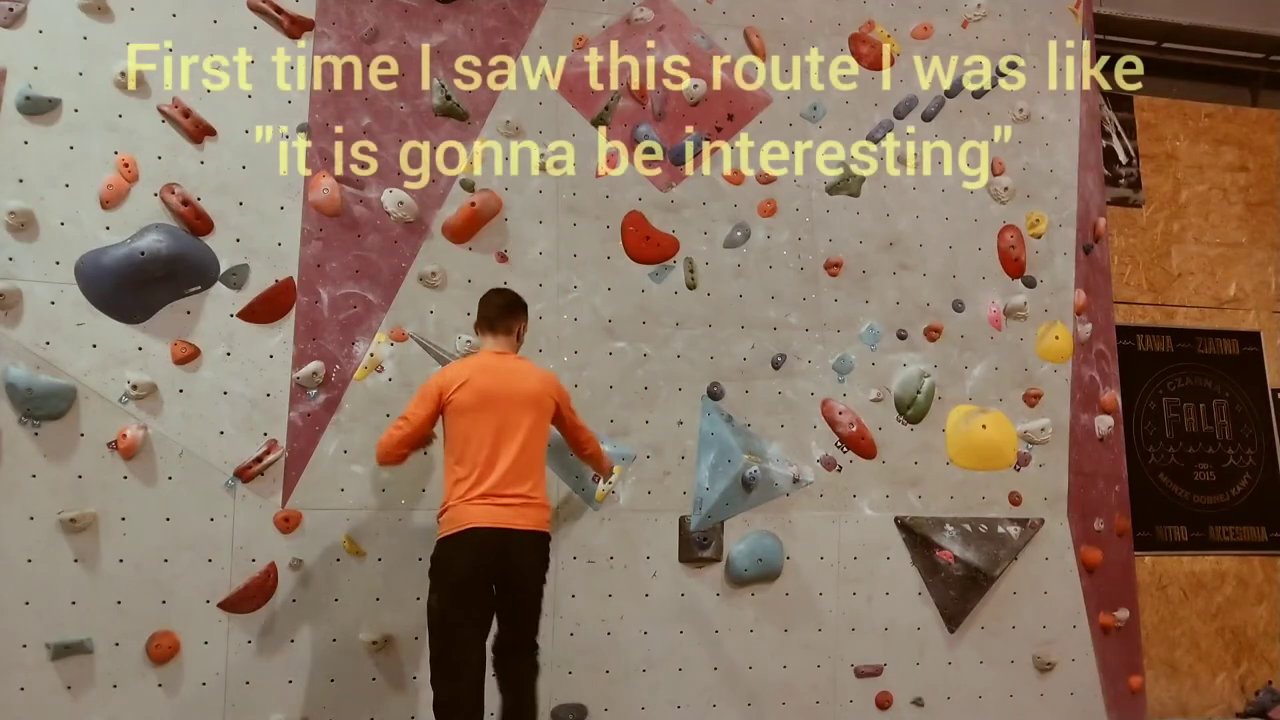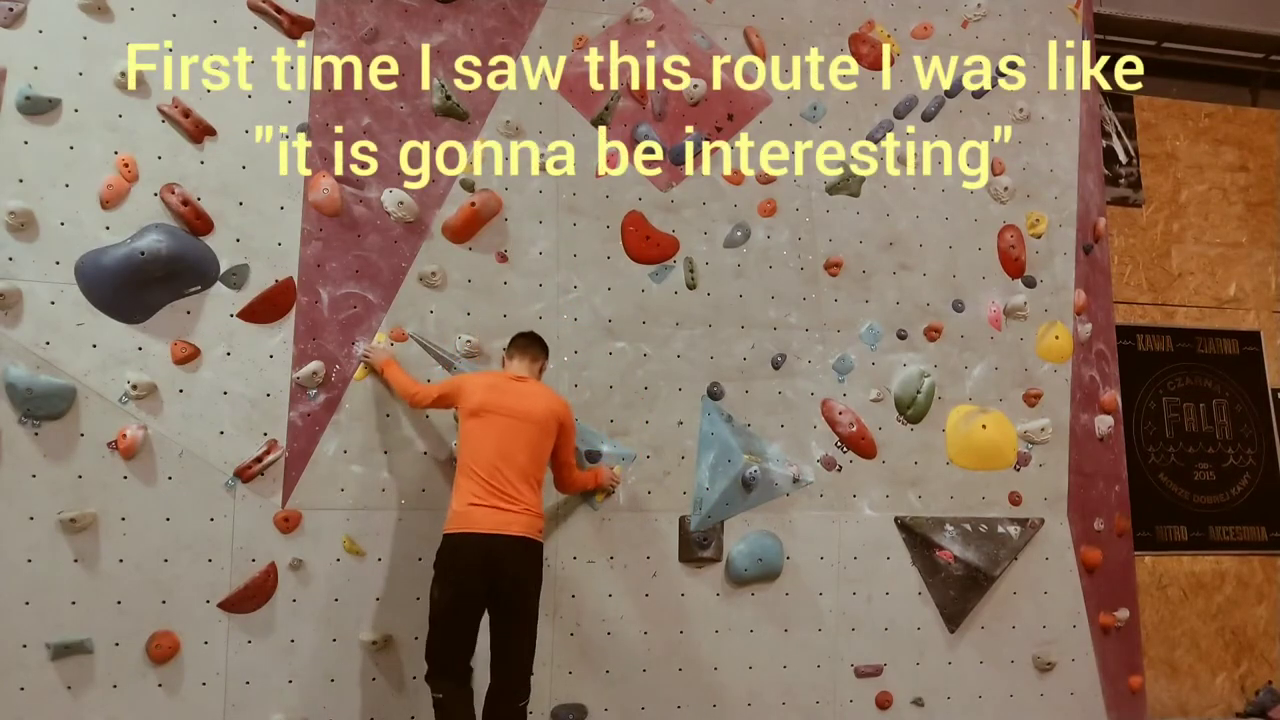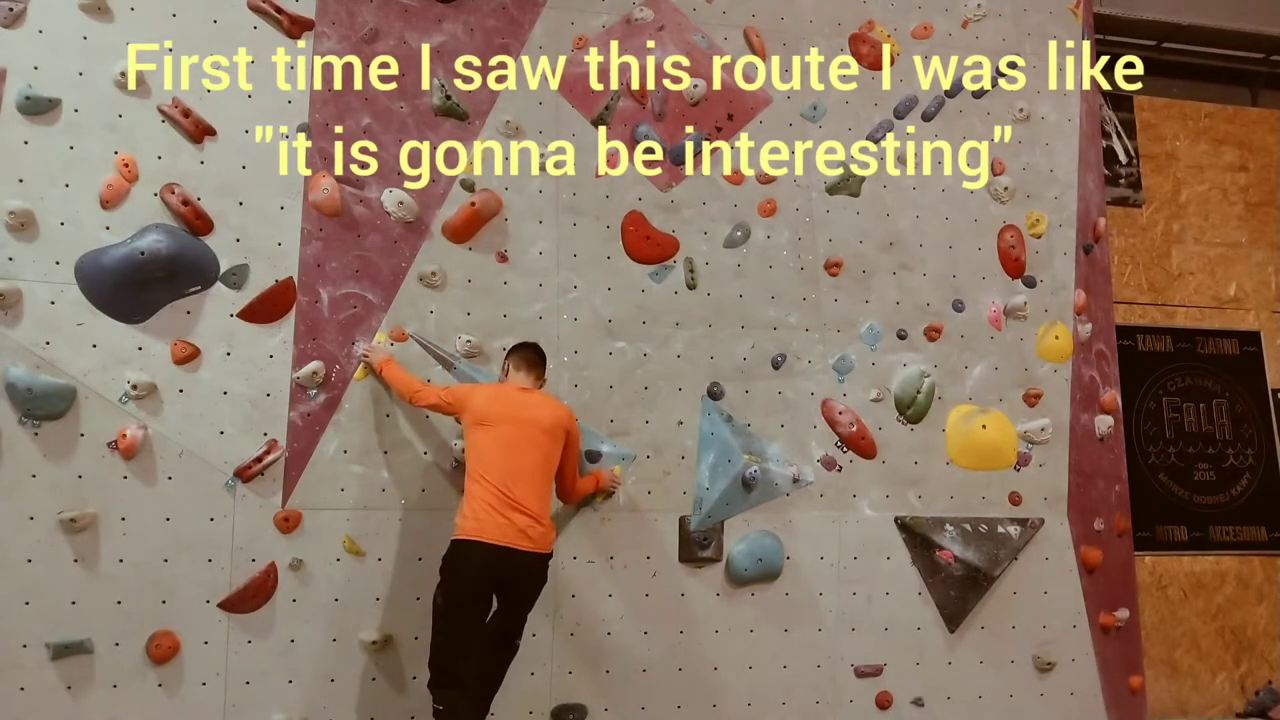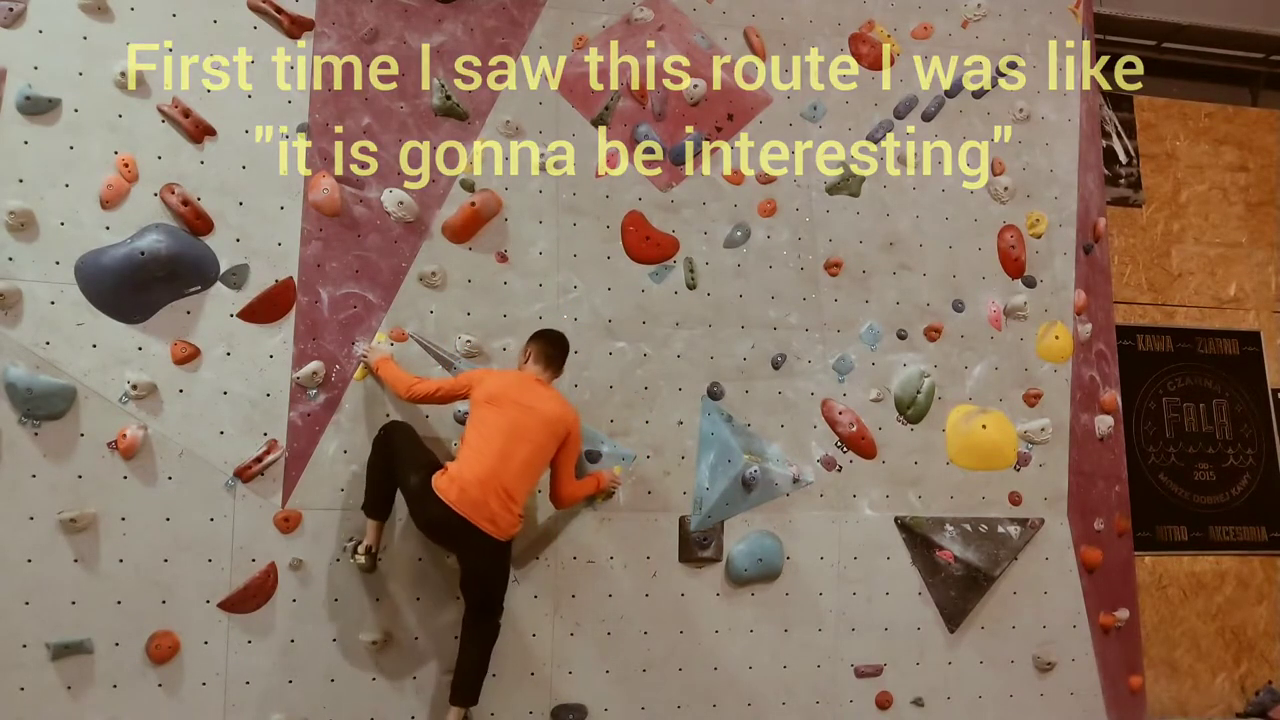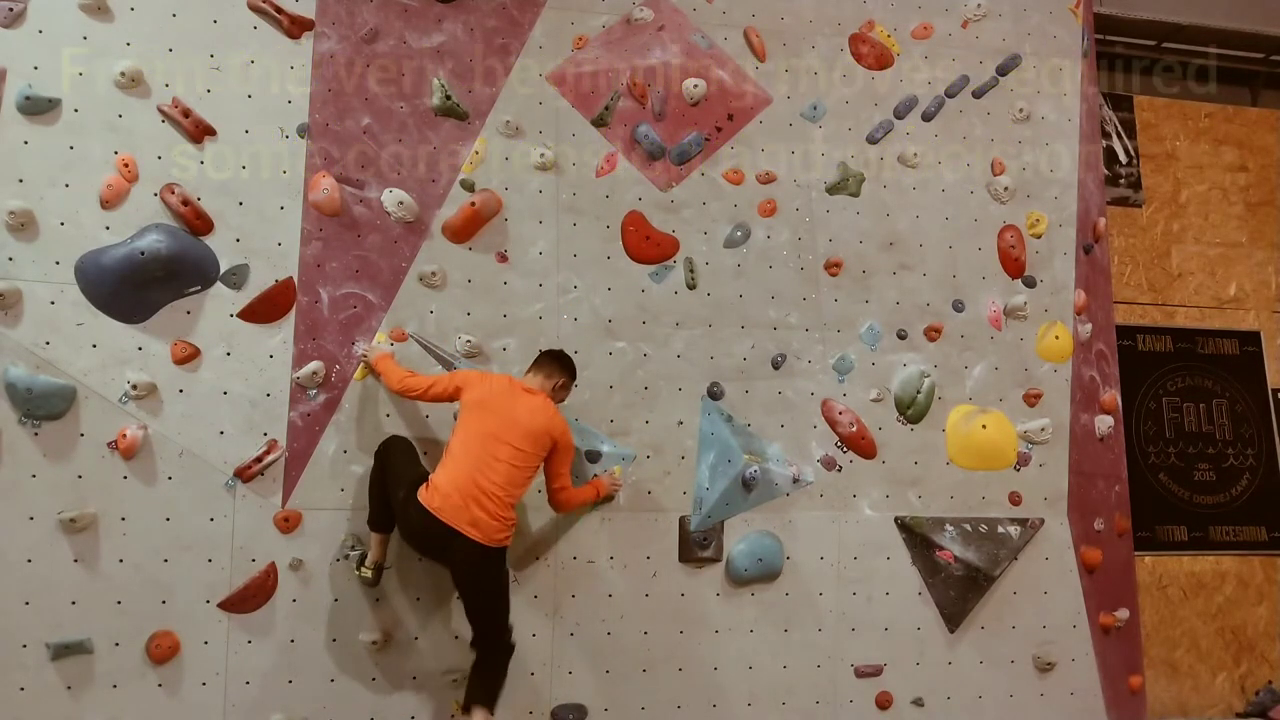
dt=1s
person 1, frame 1
left shoulder: (449, 379)
right shoulder: (545, 383)
left elbow: (387, 452)
right elbow: (583, 443)
left wrist: (423, 437)
right wrist: (603, 464)
left hip: (464, 536)
right hip: (528, 535)
left knee: (458, 675)
right knee: (518, 655)
person 1, frame 2
left shoulder: (470, 386)
right shoulder: (556, 406)
left elbow: (416, 395)
right elbow: (567, 481)
left wrist: (386, 365)
right wrist: (597, 477)
left hip: (466, 538)
right hip: (523, 543)
left knee: (447, 664)
right knee: (513, 668)
person 1, frame 3
left shoulder: (475, 397)
right shoulder: (562, 416)
left elbow: (417, 393)
right elbow: (568, 493)
left wrist: (384, 363)
right wrist: (598, 480)
left hip: (475, 546)
right hip: (532, 553)
left knee: (452, 665)
right knee: (501, 644)
person 1, frame 4
left shoulder: (489, 379)
right shoulder: (566, 417)
left elbow: (413, 390)
right elbow: (562, 497)
left wrist: (381, 362)
right wrist: (598, 481)
left hip: (441, 504)
right hip: (492, 535)
left knee: (393, 433)
right knee: (484, 618)
left ankle: (370, 543)
person 1, frame 5
left shoulder: (478, 381)
right shoulder: (557, 427)
left elbow: (406, 385)
right elbow: (561, 500)
left wrist: (381, 359)
right wrist: (598, 488)
left hip: (425, 518)
right hip: (482, 546)
left knee: (393, 448)
right knee: (495, 641)
left ankle: (374, 559)
